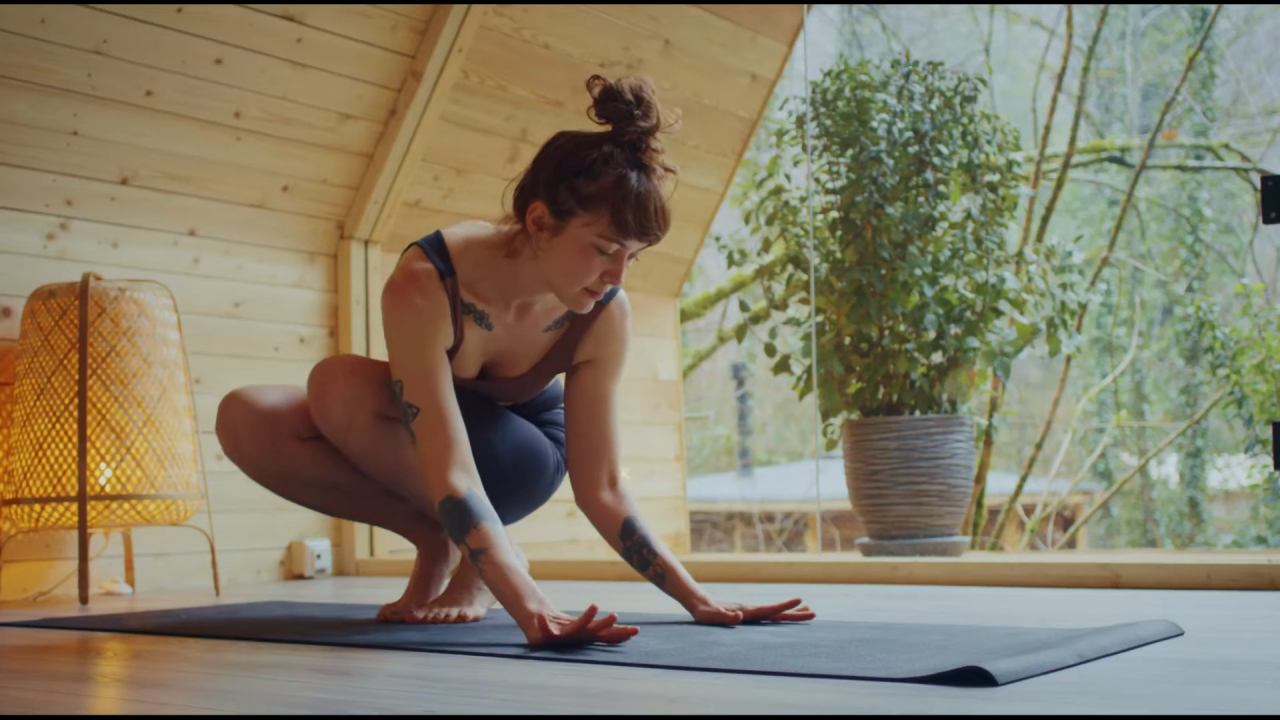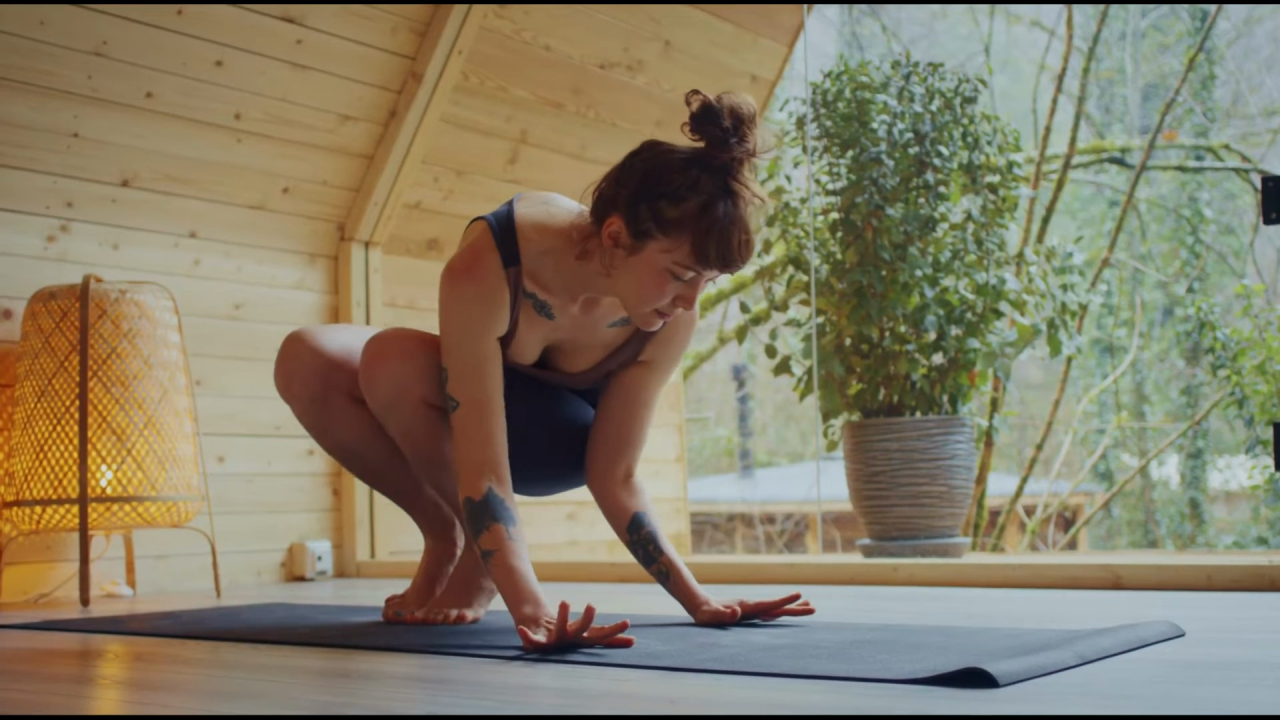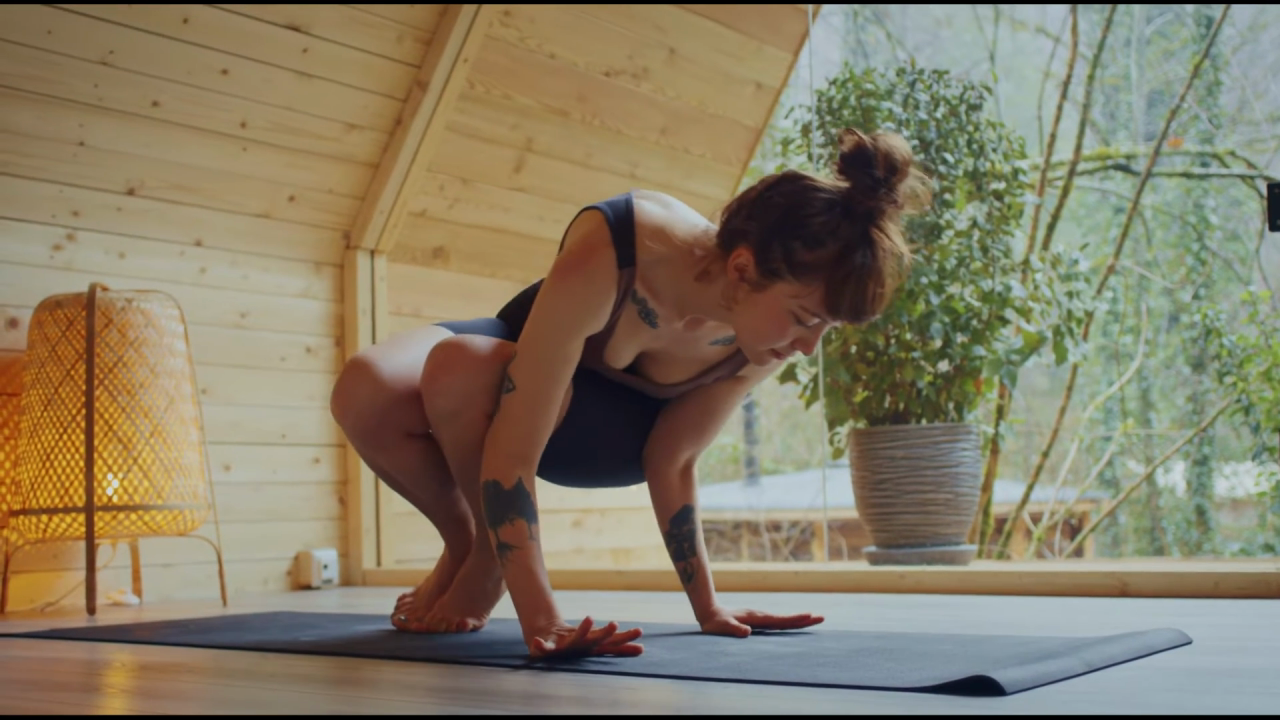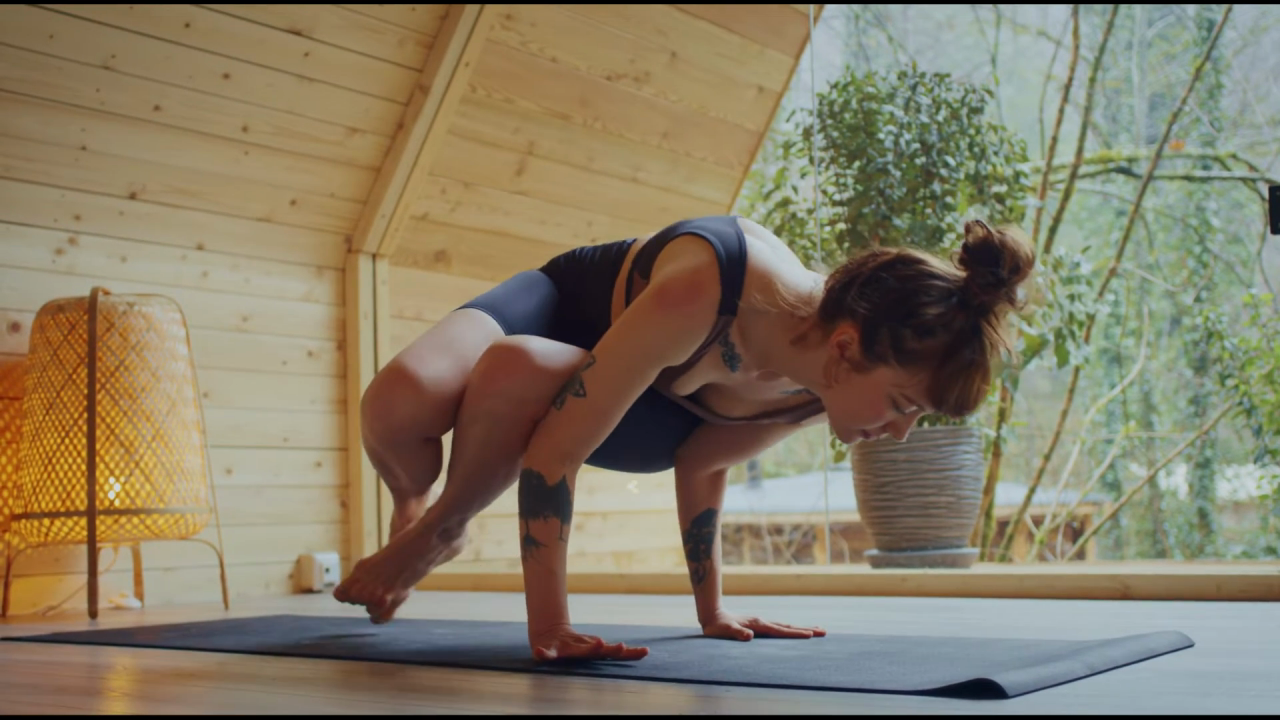
dt=1s
person 1, frame 1
left shoulder: (604, 317)
right shoulder: (423, 286)
left elbow: (601, 489)
right elbow: (451, 476)
left wrist: (697, 601)
right wrist: (532, 610)
left hip: (525, 455)
right hip: (416, 450)
left knee: (339, 388)
right knee: (245, 419)
left ankle: (478, 553)
right ankle: (437, 543)
person 1, frame 2
left shoulder: (670, 324)
right shoulder: (486, 266)
left elbow: (614, 479)
right elbow: (483, 471)
left wrist: (697, 600)
right wrist: (531, 612)
left hip: (562, 438)
right hip: (457, 409)
left knee: (395, 364)
right knee: (306, 361)
left ankle: (478, 560)
right ankle: (444, 538)
person 1, frame 3
left shoulder: (759, 336)
right shoulder: (602, 259)
left elbow: (671, 462)
right elbow: (512, 452)
left wrist: (707, 605)
right wrist: (540, 620)
left hip: (614, 431)
right hip: (520, 357)
right knee: (365, 389)
left ankle: (489, 561)
right ankle: (468, 546)
person 1, frame 4
left shoulder: (825, 381)
right shoulder: (702, 290)
left elbow: (702, 464)
right elbow: (554, 446)
left wrist: (711, 609)
right wrist: (548, 627)
left hip: (651, 404)
right knee: (399, 401)
right ankle: (419, 521)
